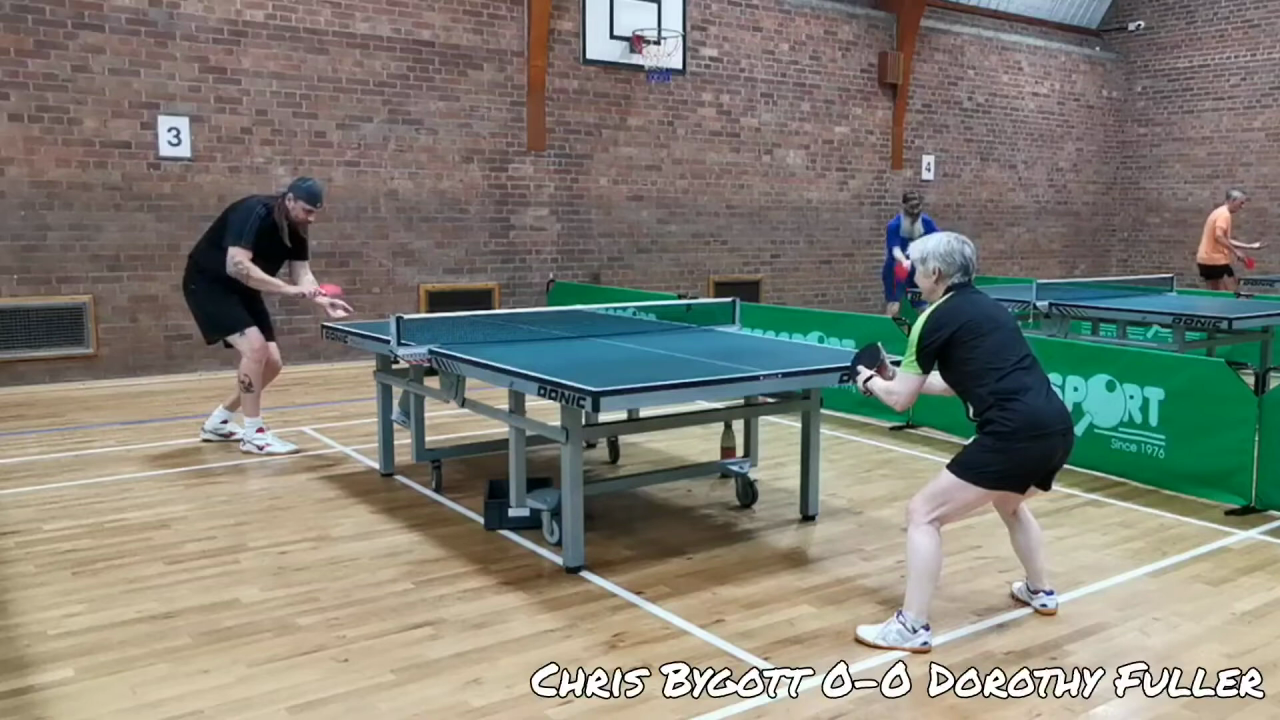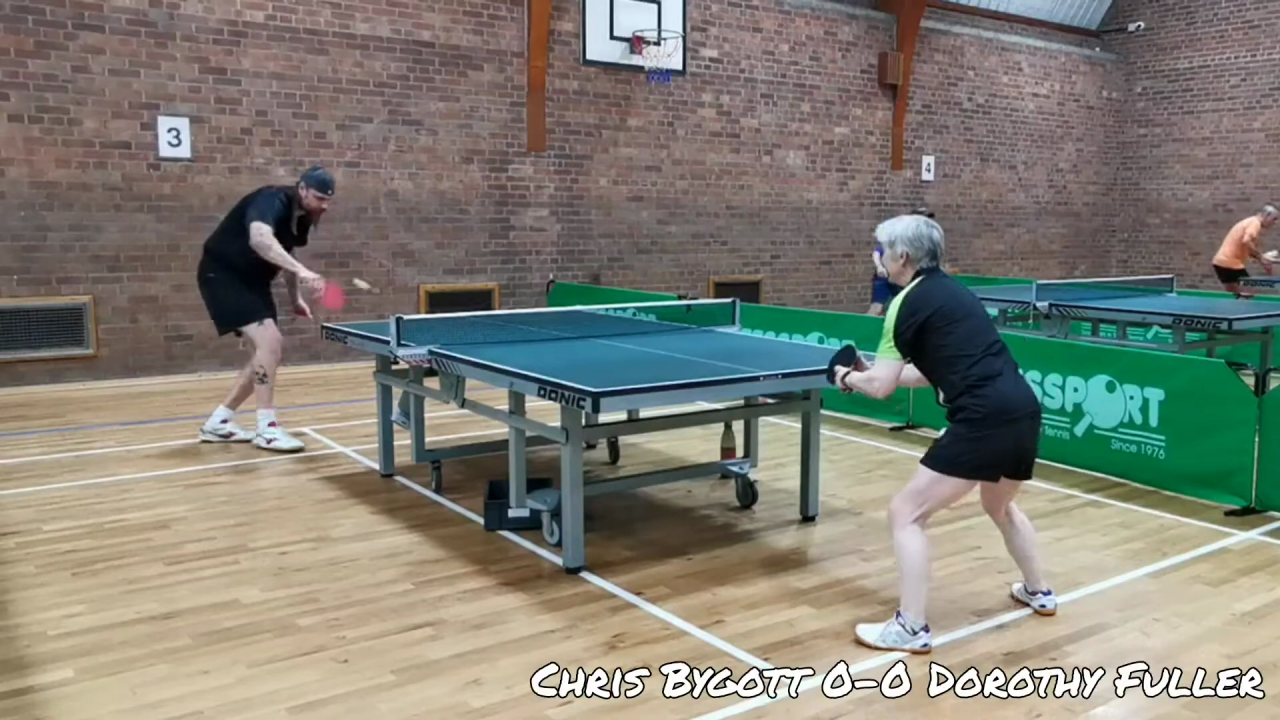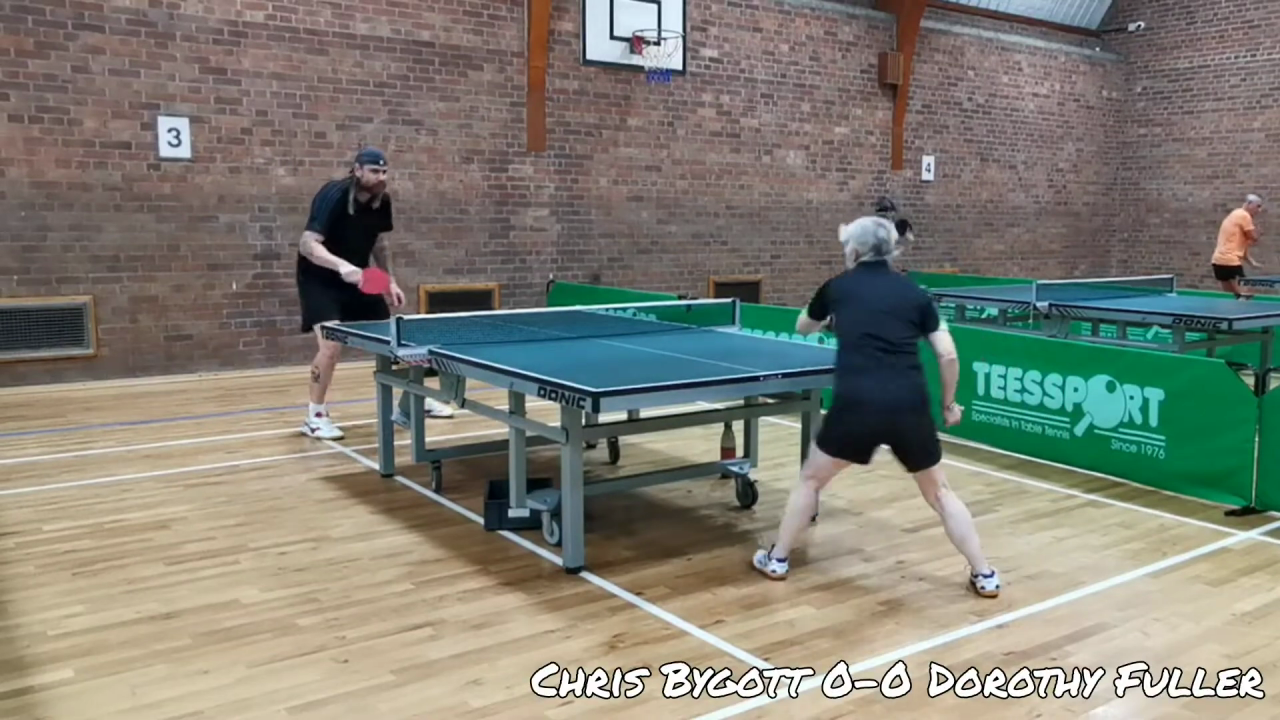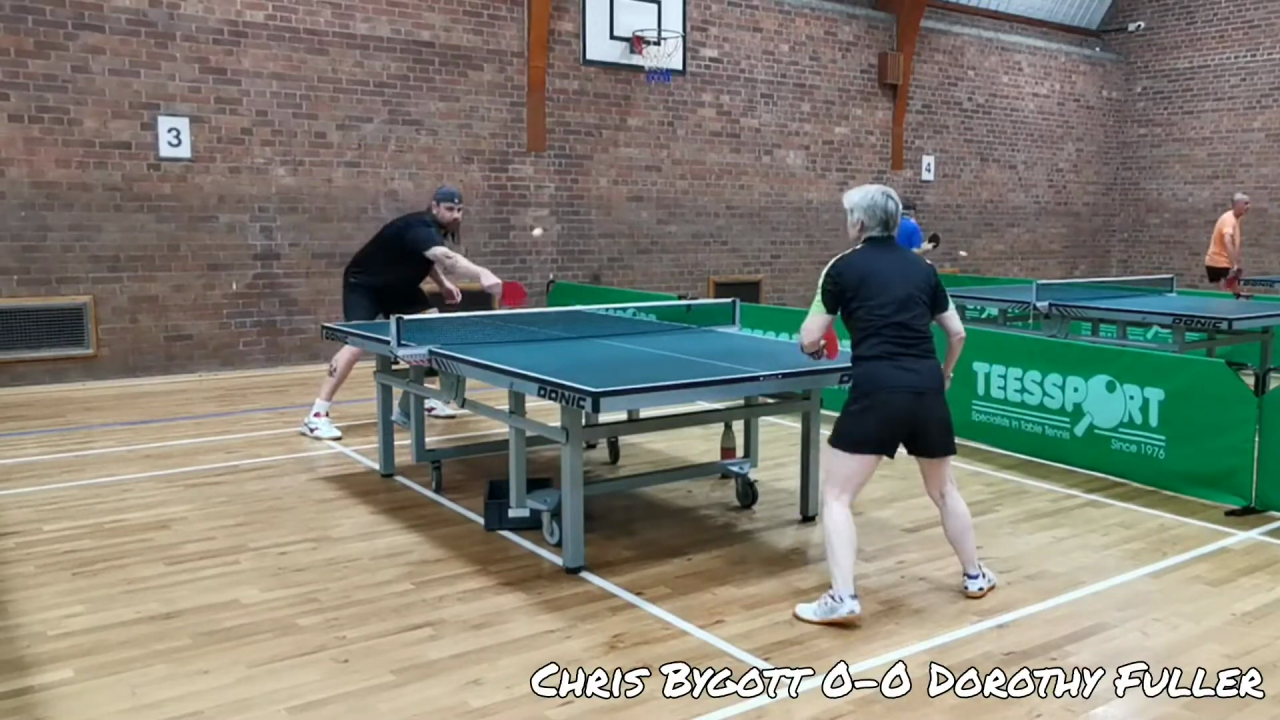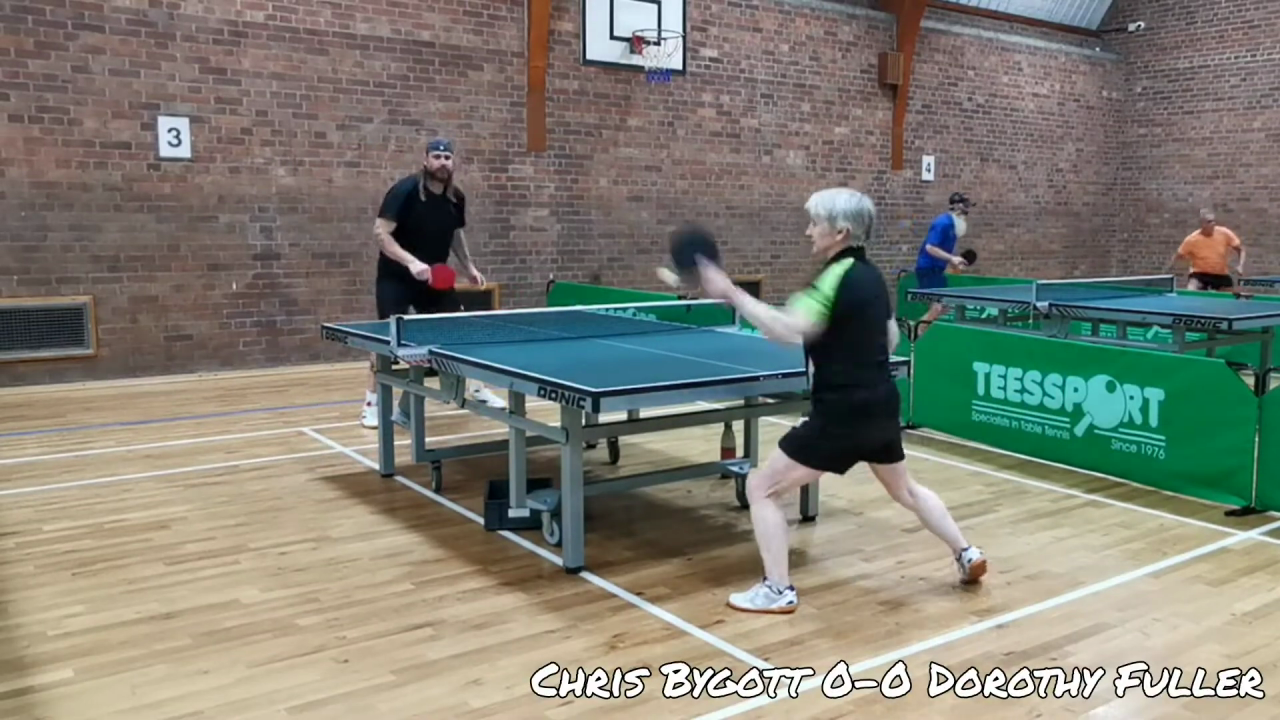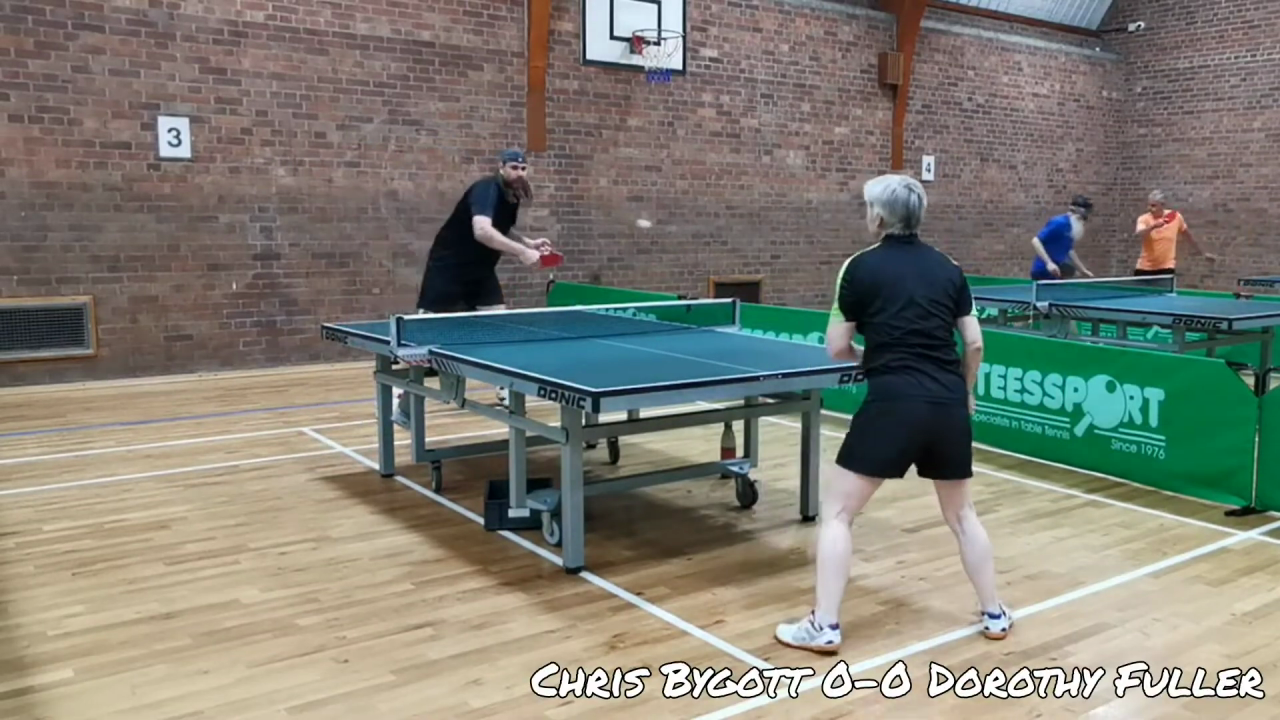
dt=0.7s
person 1, frame 1
left shoulder: (937, 317)
right shoulder: (986, 308)
left elbow: (900, 399)
left wrist: (870, 380)
right wrist: (897, 375)
left hip: (1016, 435)
right hip: (1057, 429)
left knee: (923, 514)
right knee: (1008, 502)
left ankle: (912, 627)
right ankle: (1040, 592)
person 1, frame 2
left shoulder: (910, 301)
right shoulder: (952, 291)
left elbow: (880, 387)
left wrist: (849, 378)
right wrist: (872, 371)
left hip: (985, 420)
right hip: (1023, 411)
left knee: (905, 514)
right knee: (1000, 506)
left ankle: (912, 628)
right ankle: (1040, 593)
person 1, frame 3
left shoulder: (840, 286)
right shoulder: (915, 293)
left elbow: (802, 326)
right elbow: (947, 354)
right wrist: (949, 402)
left hip: (857, 404)
right hip: (908, 404)
left knee: (810, 479)
right knee: (938, 492)
left ankle: (778, 558)
right ankle: (985, 575)
person 1, frame 4
left shoulder: (843, 267)
right shoulder: (922, 268)
left elbow: (808, 339)
right elbow: (957, 333)
left wrist: (816, 346)
right wrist: (943, 374)
left hip: (876, 391)
right hip: (927, 390)
left knee: (837, 495)
right knee: (942, 489)
left ankle: (843, 598)
right ankle: (975, 575)
person 1, frame 5
left shoulder: (840, 278)
right shoulder: (870, 275)
left elbow: (788, 329)
right elbow: (891, 338)
left wrist: (731, 293)
left hip: (844, 414)
right hip: (880, 408)
left knee: (762, 487)
right knee: (905, 488)
left ankle: (778, 589)
right ankle: (966, 553)
person 1, frame 6
left shoulder: (860, 269)
right shoulder: (948, 269)
left elbow: (836, 348)
right elbow: (974, 344)
right wrist: (966, 392)
left hip: (894, 403)
right hip: (949, 404)
left knee: (837, 512)
right knee: (960, 514)
left ankle: (824, 625)
right ankle: (994, 614)
person 2, frame 1
left shoulder: (297, 229)
right shoulder: (254, 212)
left elbow: (302, 273)
right elbow: (236, 265)
left wrist: (323, 301)
right wrist: (287, 289)
left hip: (243, 291)
right hip: (208, 285)
left knee: (272, 363)
right knee: (255, 348)
left ankle: (218, 422)
right ankle: (254, 433)
person 2, frame 2
left shoulder: (304, 216)
right shoulder: (274, 201)
right elbow: (259, 238)
left wrist: (296, 297)
right wrist: (300, 270)
left hip: (250, 279)
right hip: (222, 275)
left knee: (265, 353)
right knee: (270, 341)
left ankle: (218, 422)
right ankle: (267, 427)
person 2, frame 3
left shoulder: (382, 202)
right shoulder: (332, 196)
right elbow: (307, 244)
left wrist: (389, 281)
right wrist: (341, 266)
left hip: (360, 281)
right hip: (320, 279)
right knee: (331, 346)
right ankle: (315, 416)
person 2, frame 4
left shoulder: (439, 230)
right shoulder: (421, 229)
left elbow: (435, 262)
right elbow: (446, 258)
left wrist: (443, 284)
right wrist: (483, 274)
left hip: (399, 288)
right hip: (364, 285)
right knee: (355, 345)
left ankle: (423, 399)
right ankle: (317, 415)
person 2, frame 5
left shoulder: (456, 198)
right shoulder: (405, 190)
right elbow: (380, 233)
left wrist: (469, 267)
right wrist: (410, 262)
left hip: (435, 277)
right hip: (397, 276)
left ankle: (480, 390)
right ankle: (372, 403)
person 2, frame 6
left shoulder: (514, 198)
right shoulder: (487, 191)
right elbow: (482, 232)
left wrist: (529, 243)
right wrist: (522, 251)
left hip: (481, 272)
right hip: (447, 268)
left ankle: (505, 390)
right ankle: (398, 394)
